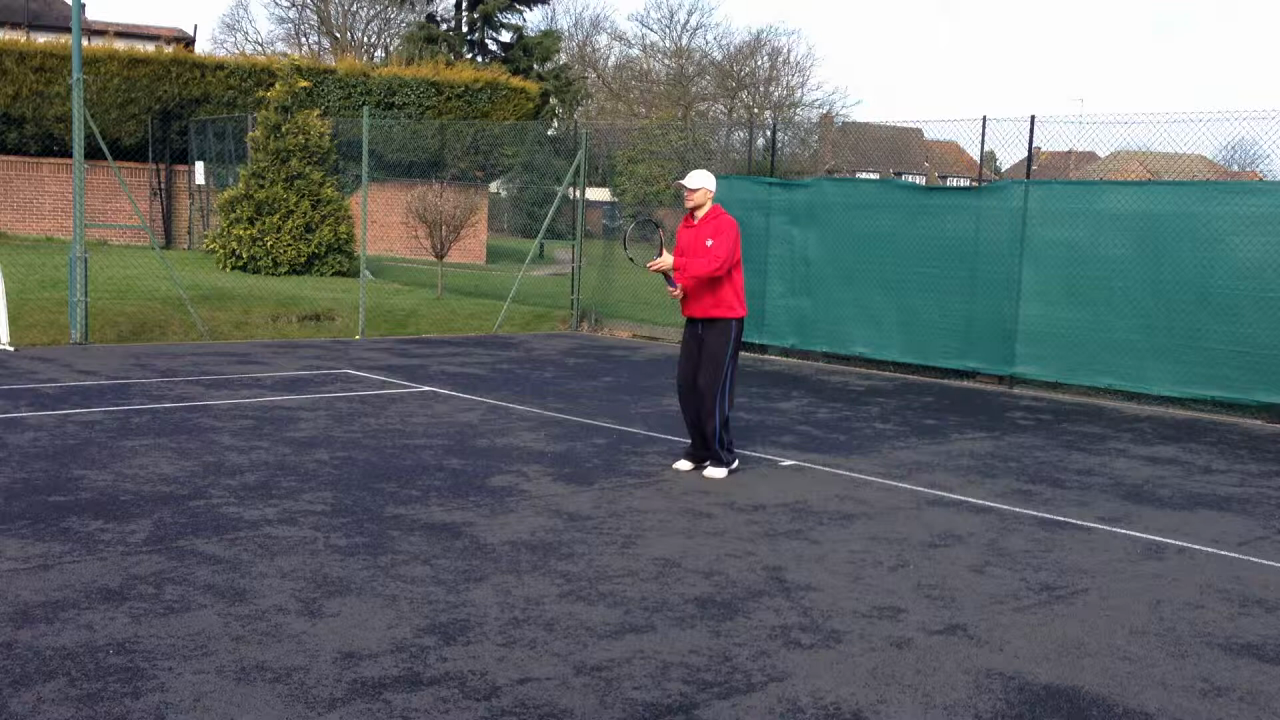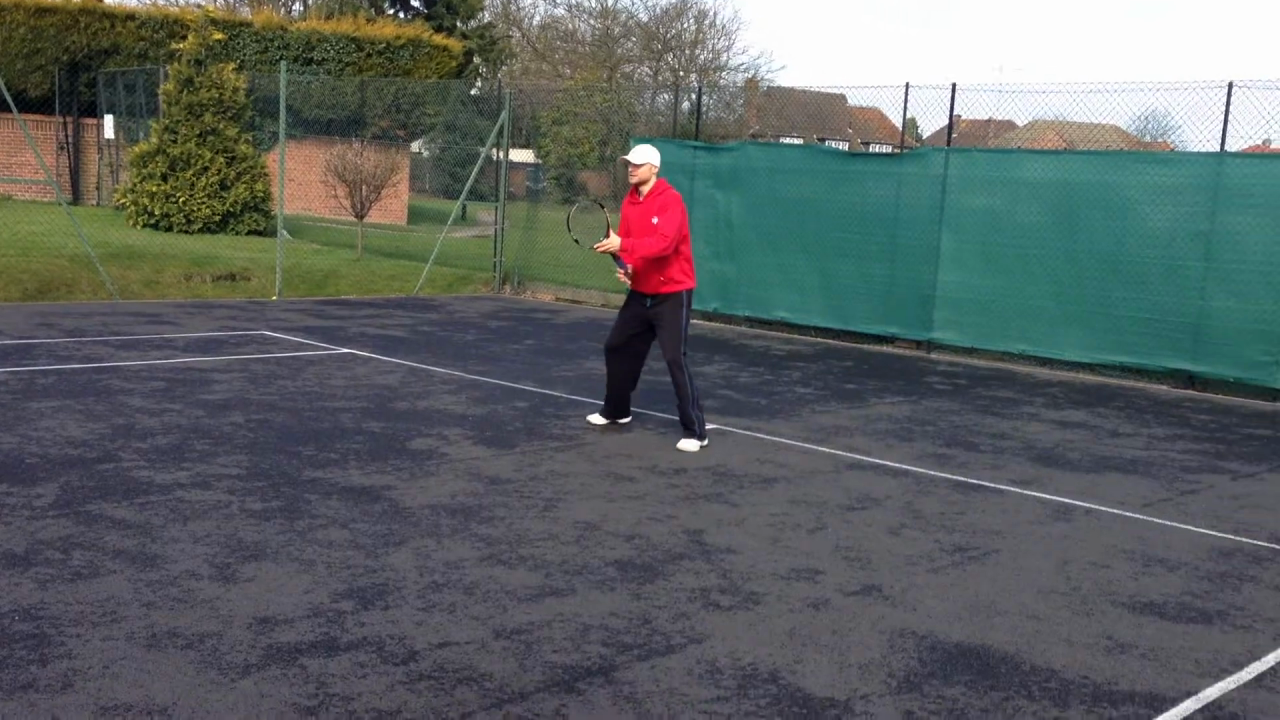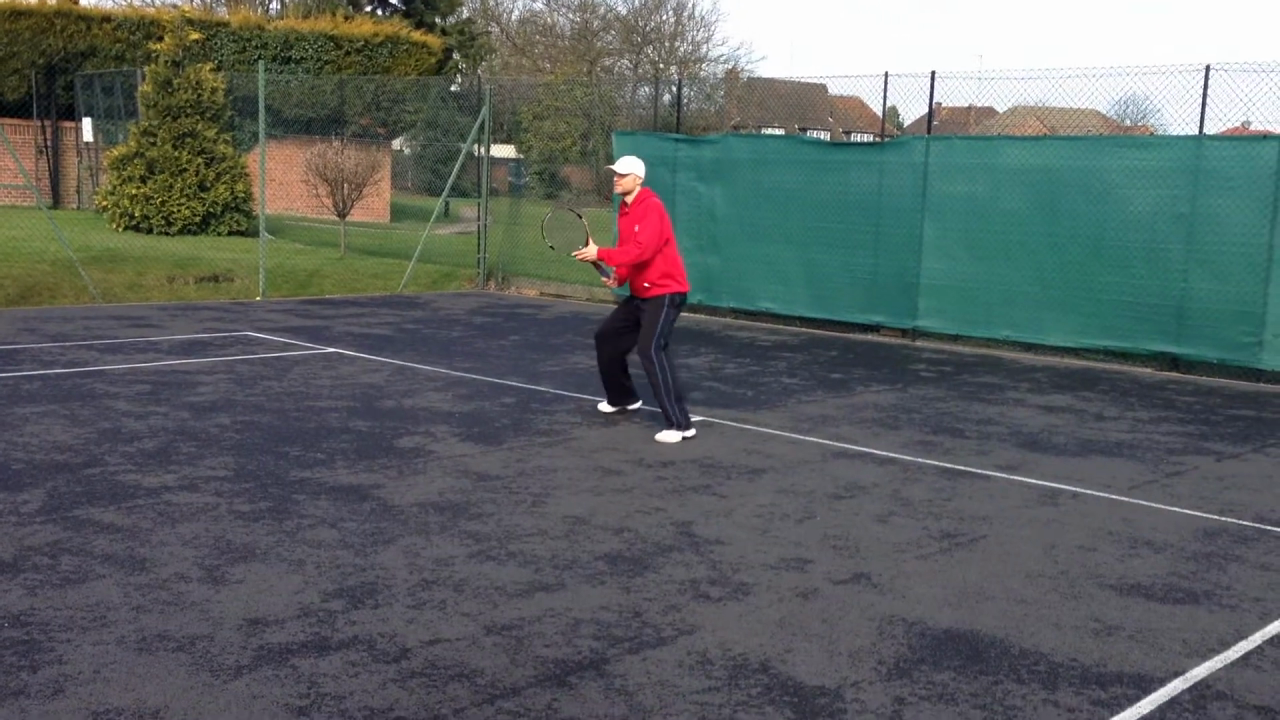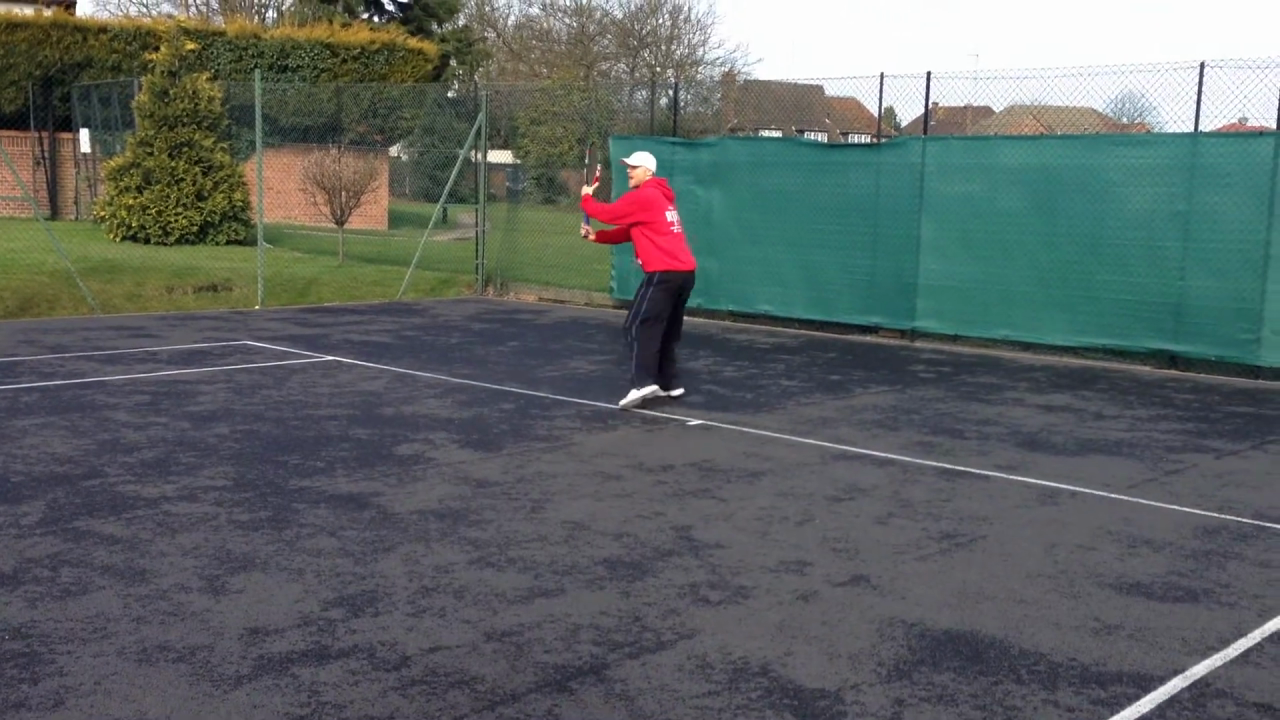
dt=0.7s
person 1, frame 1
left shoulder: (725, 225)
right shoulder: (684, 228)
left elbow: (716, 265)
right elbow: (680, 267)
left wrist: (675, 262)
right wrist: (678, 287)
left hip: (724, 318)
right hip: (695, 319)
left knee: (714, 387)
right knee: (687, 385)
left ankle: (722, 458)
right ankle: (700, 451)
person 1, frame 2
left shoulder: (671, 200)
right shoulder: (629, 202)
left elbow: (664, 243)
right elbow: (625, 242)
left wrist: (622, 244)
right wrist: (625, 267)
left hip: (672, 294)
right hip: (640, 293)
left knee: (675, 358)
right knee: (616, 347)
left ankle: (695, 431)
right ankle: (616, 410)
person 1, frame 3
left shoulder: (652, 207)
right shoulder: (624, 211)
left elbow: (642, 251)
left wrist: (600, 255)
right wrist: (618, 277)
left hip: (665, 293)
right hip: (640, 294)
left knee: (652, 351)
right knee: (606, 337)
left ankle: (679, 424)
right ankle: (623, 397)
person 1, frame 4
left shoulder: (643, 196)
right shoulder: (658, 197)
left elbow: (608, 214)
right elbow: (629, 231)
left wrist: (586, 199)
right wrist: (596, 236)
left hip: (663, 272)
right hip: (685, 272)
left knee: (638, 326)
right knee: (666, 327)
left ankle: (643, 384)
right ankle: (670, 383)
